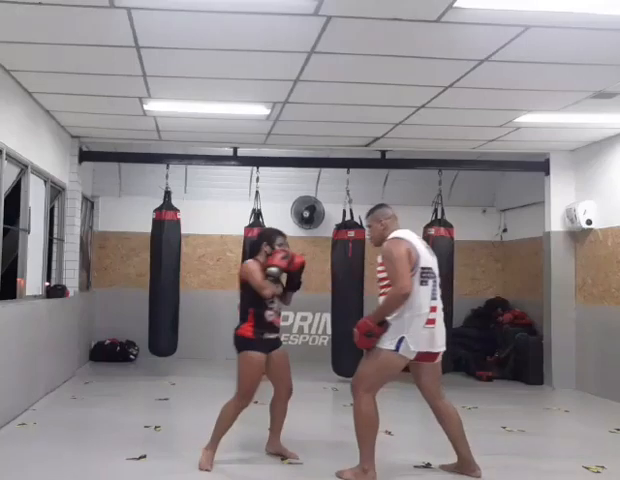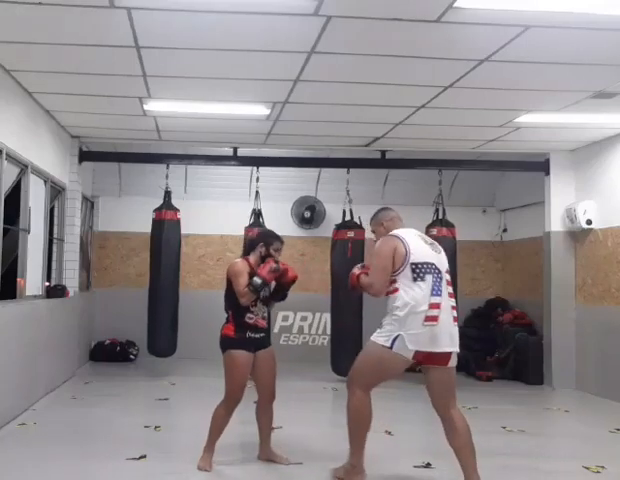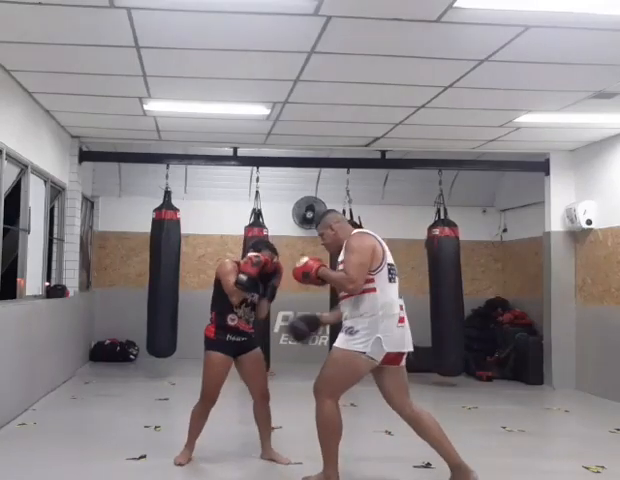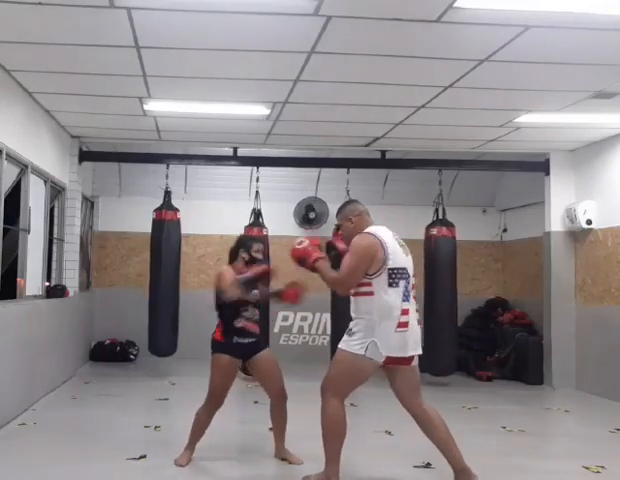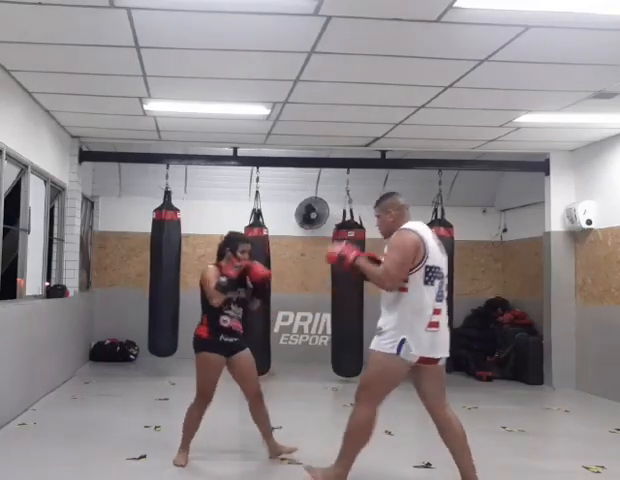
dt=0.7s
person 1, frame 1
left shoulder: (394, 244)
right shoulder: (417, 242)
left elbow: (403, 290)
left wrist: (373, 320)
right wrist: (381, 317)
left hip: (405, 330)
right hip: (429, 330)
left knee: (362, 389)
right knee: (436, 398)
person 1, frame 2
left shoulder: (390, 241)
right shoulder: (434, 246)
left elbow: (377, 288)
left wrist: (360, 277)
left hip: (408, 329)
right hip: (444, 332)
left knee: (357, 384)
right knee: (448, 408)
person 1, frame 3
left shoulder: (358, 239)
right shoulder: (353, 248)
left elbow: (353, 284)
left wrist: (319, 271)
right wrist: (323, 319)
left hip: (370, 331)
right hip: (390, 334)
left knee: (324, 393)
right knee: (404, 406)
person 1, frame 4
left shoulder: (365, 241)
right shoulder: (393, 240)
left elbow: (341, 285)
left wrist: (314, 258)
right wrist: (346, 254)
left hip: (376, 332)
right hip: (405, 333)
left knee: (331, 393)
right knee: (416, 404)
person 1, frame 5
left shoulder: (405, 236)
right shoulder: (428, 237)
left elbow: (389, 280)
left wrist: (355, 259)
right wrist: (374, 265)
left hip: (404, 333)
right hip: (431, 335)
left knee: (366, 399)
right knee: (439, 407)
person 2, frame 1
left shoulder: (270, 269)
right shoulder: (250, 266)
left elbow: (284, 300)
right elbow: (267, 291)
left wrist: (294, 277)
right wrist: (277, 268)
left hip: (271, 338)
right hip: (251, 338)
left knee: (285, 390)
right knee: (243, 398)
left ankle: (274, 443)
right ankle: (210, 448)
person 2, frame 2
left shoulder: (265, 270)
right shoulder: (239, 265)
right elbow: (244, 298)
left wrist: (281, 288)
right wrist: (263, 278)
left hip: (261, 338)
right hip: (237, 338)
left knee: (267, 396)
right knee: (233, 398)
left ankle: (265, 449)
right ankle: (208, 451)
person 2, frame 3
left shoulder: (258, 279)
right shoulder: (228, 266)
left elbow: (261, 314)
right elbow: (234, 296)
left wrist: (271, 286)
right wrist: (249, 272)
left hip: (247, 340)
right hip: (220, 338)
left knee: (262, 396)
right knee: (208, 398)
left ankle: (267, 449)
right ankle: (188, 449)
person 2, frame 4
left shoulder: (256, 272)
right shoulder: (227, 272)
right elbow: (232, 294)
left wrist: (279, 294)
right wrist: (253, 276)
left hip: (254, 342)
right hip: (227, 343)
left knee: (279, 394)
right knee: (214, 401)
left ankle: (280, 448)
right ankle: (189, 449)
person 2, frame 5
left shoulder: (241, 273)
right shoulder: (212, 271)
left elbow: (253, 305)
right elbow: (214, 300)
left wrist: (259, 284)
right wrist: (231, 275)
left hip: (235, 340)
right hip: (211, 340)
left knee: (255, 394)
right knee: (203, 399)
left ankle: (272, 445)
right ankle: (183, 449)
